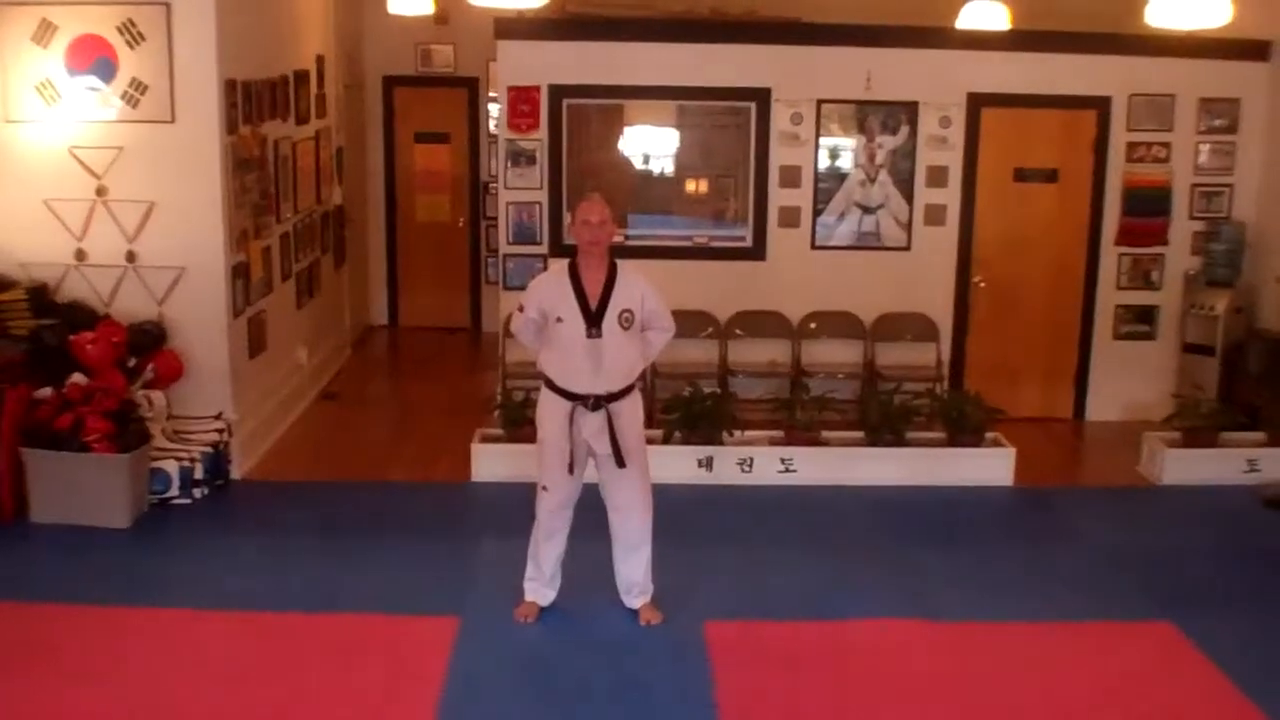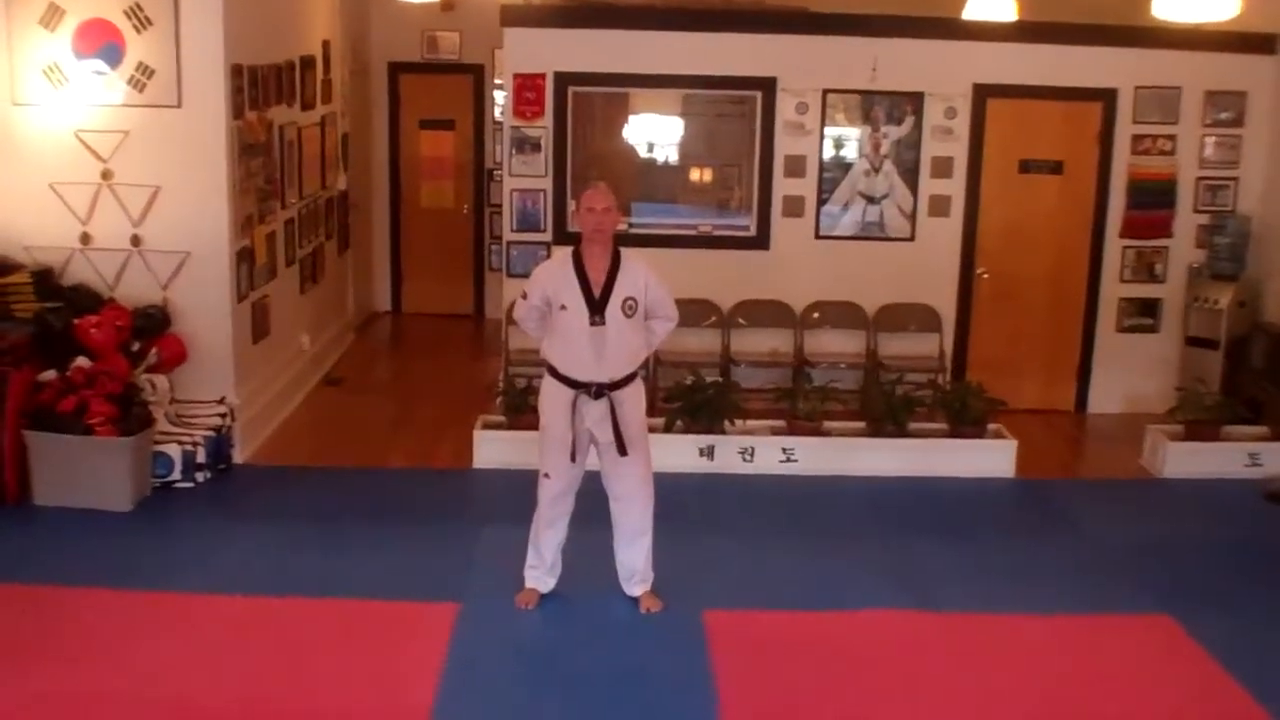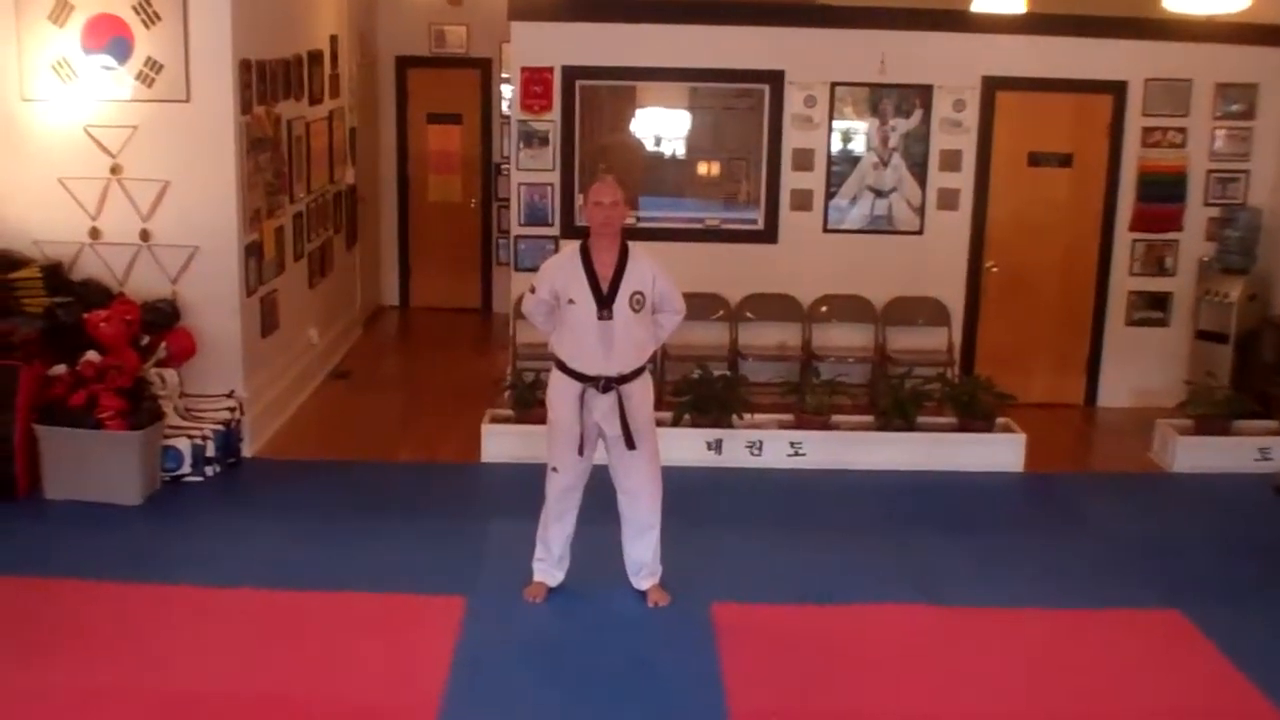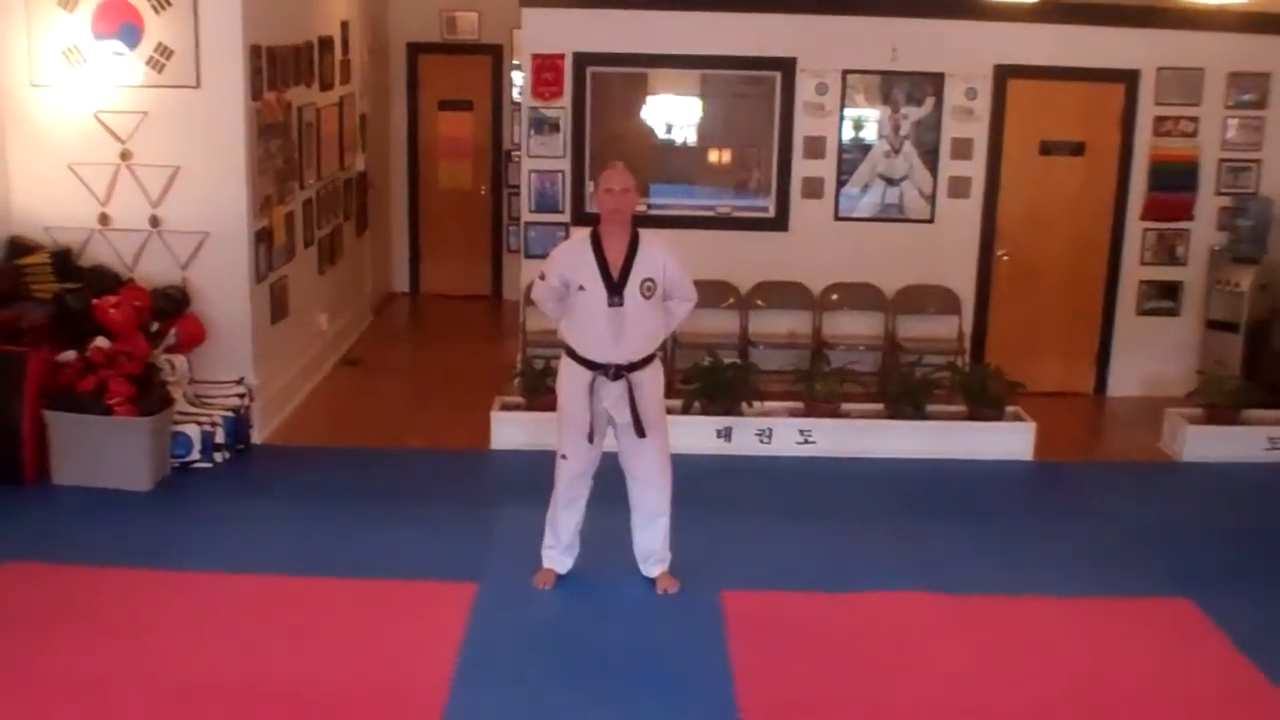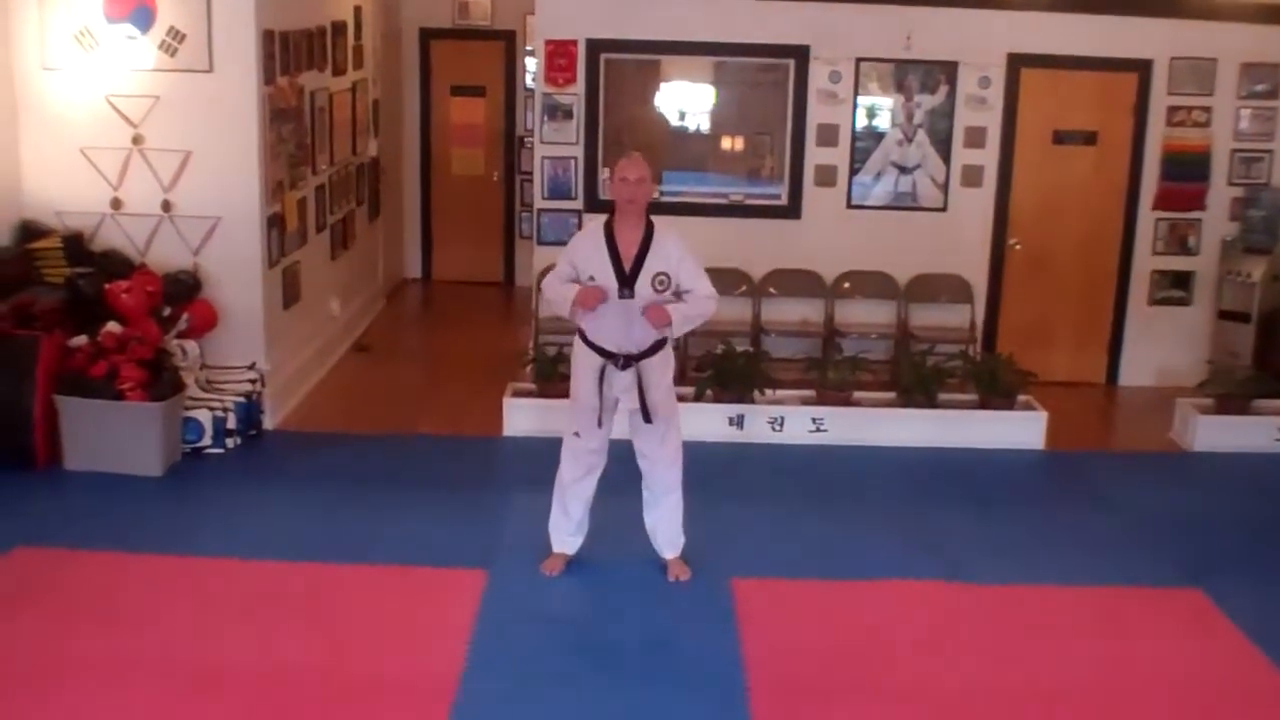
dt=1s
person 1, frame 1
left shoulder: (636, 287)
right shoulder: (547, 286)
left elbow: (663, 329)
right elbow: (523, 328)
left wrist: (633, 362)
right wrist: (557, 359)
left hip: (619, 410)
right hip: (562, 409)
left knee: (633, 505)
right knee: (553, 503)
left ankle: (639, 595)
right ankle: (538, 592)
person 1, frame 2
left shoulder: (639, 275)
right shoulder: (551, 273)
left elbow: (666, 317)
right elbow: (526, 315)
left wrist: (637, 350)
right wrist: (559, 347)
left hip: (621, 398)
right hip: (564, 396)
left knee: (634, 493)
right knee: (554, 490)
left ankle: (639, 583)
right ankle: (538, 579)
person 1, frame 3
left shoulder: (646, 269)
right shoulder: (559, 268)
left elbow: (673, 310)
right elbow: (535, 309)
left wrist: (642, 344)
right wrist: (569, 341)
left hip: (629, 391)
right hip: (573, 390)
left knee: (642, 486)
right knee: (562, 483)
left ankle: (647, 576)
right ankle: (546, 572)
person 1, frame 4
left shoulder: (658, 255)
right shoulder: (569, 254)
left elbow: (684, 298)
right elbow: (544, 295)
left wrist: (650, 334)
right wrist: (579, 329)
left hip: (639, 378)
right hip: (583, 377)
left knee: (651, 473)
right knee: (572, 470)
left ankle: (656, 564)
right ankle: (555, 559)
person 1, frame 5
left shoulder: (670, 246)
right shoulder: (585, 242)
left elbow: (706, 297)
right elbow: (551, 285)
left wrist: (674, 314)
right wrist: (574, 297)
left hip: (650, 365)
right hip: (595, 363)
left knee: (662, 459)
right knee: (580, 455)
left ankle: (671, 549)
right ankle: (564, 544)
